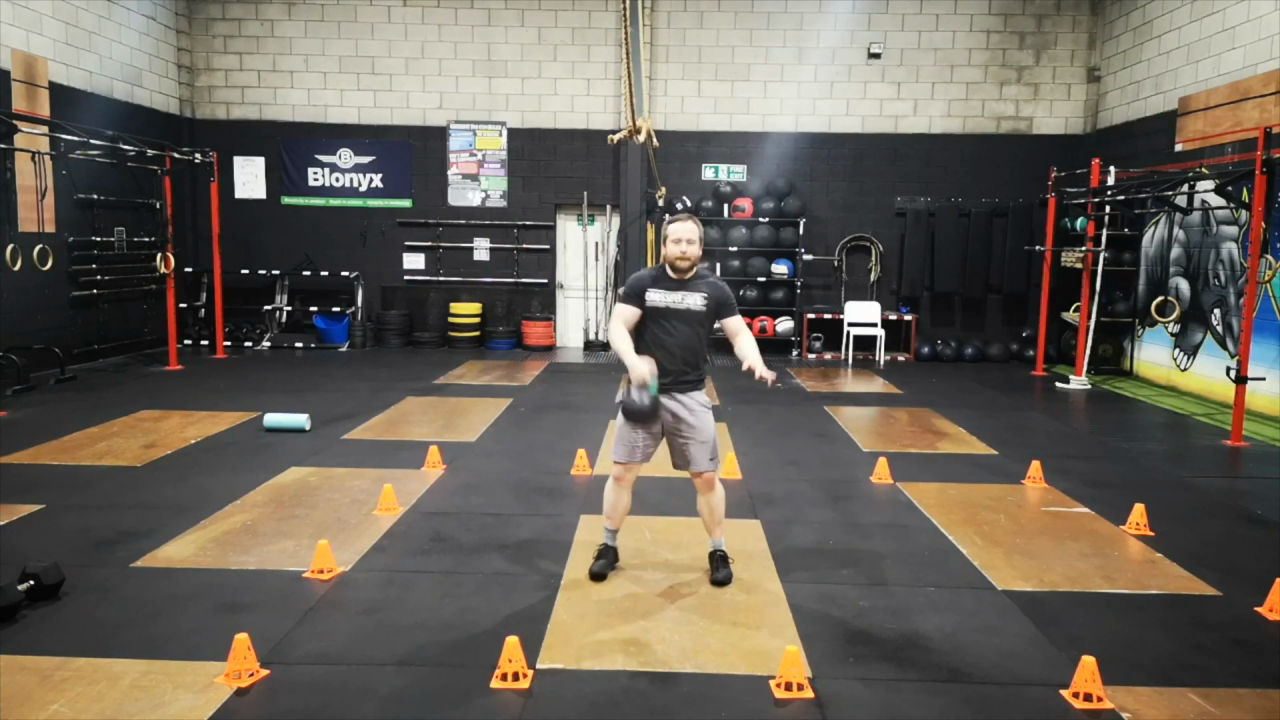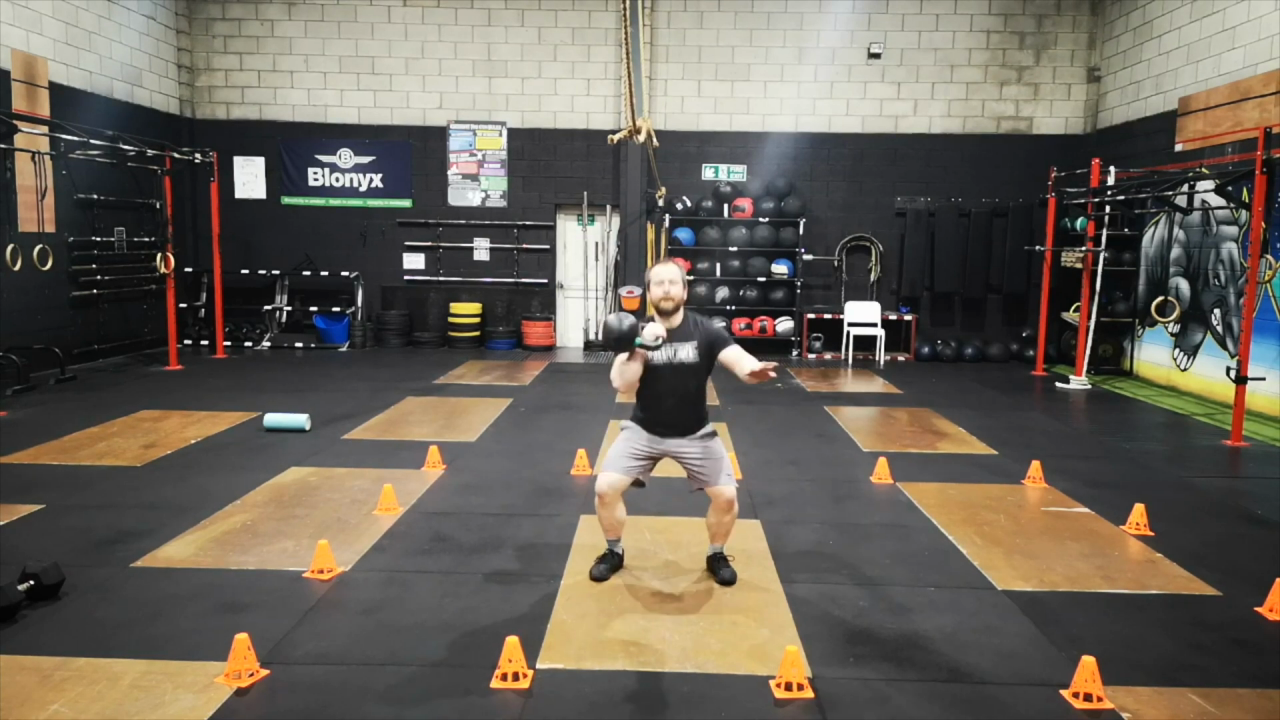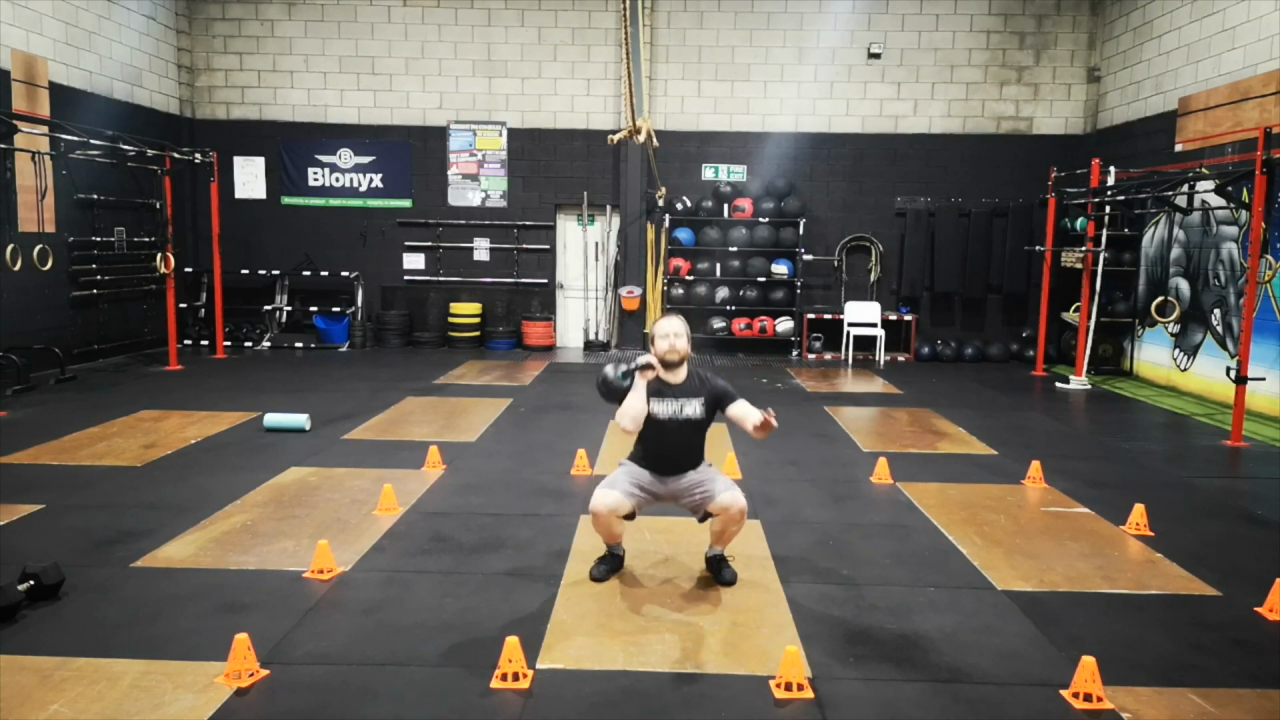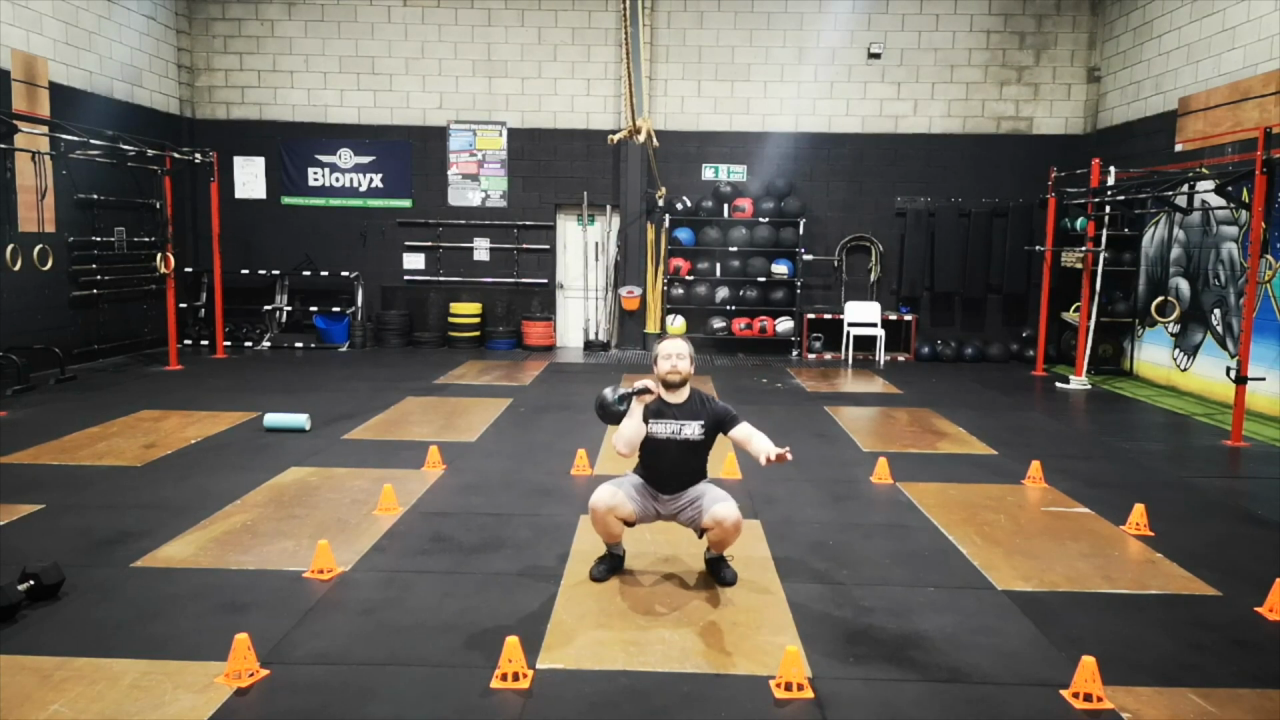
dt=0.3s
person 1, frame 1
left shoulder: (714, 289)
right shoulder: (642, 283)
left elbow: (739, 333)
right elbow: (617, 327)
left wrist: (754, 361)
right wrist: (632, 359)
left hip: (690, 397)
left knee: (706, 477)
right knee: (622, 472)
left ankle: (718, 552)
right ankle: (609, 546)
person 1, frame 2
left shoulder: (707, 332)
right shoulder: (637, 333)
left elbow: (740, 361)
right elbow: (621, 383)
left wrist: (756, 370)
right wrist: (639, 347)
left hip: (695, 435)
right hip: (643, 430)
left knee: (726, 496)
right knee: (605, 488)
left ankle: (716, 556)
right ankle: (614, 552)
person 1, frame 3
left shoulder: (710, 386)
right shoulder: (640, 381)
left elbow: (746, 414)
right elbow: (629, 425)
left wrist: (758, 422)
right wrist: (641, 381)
left hip: (691, 473)
right hip: (643, 470)
left knee: (735, 506)
right knee: (600, 507)
left ankle: (715, 555)
right ankle: (614, 553)
person 1, frame 4
left shoulder: (710, 408)
right shoulder: (644, 406)
left elbow: (748, 435)
right elbow: (624, 449)
left wrist: (767, 450)
right wrist: (638, 406)
left hip: (692, 490)
right hip: (645, 486)
left knee: (730, 520)
right knee: (600, 504)
left ankle: (715, 557)
right ankle: (615, 554)
